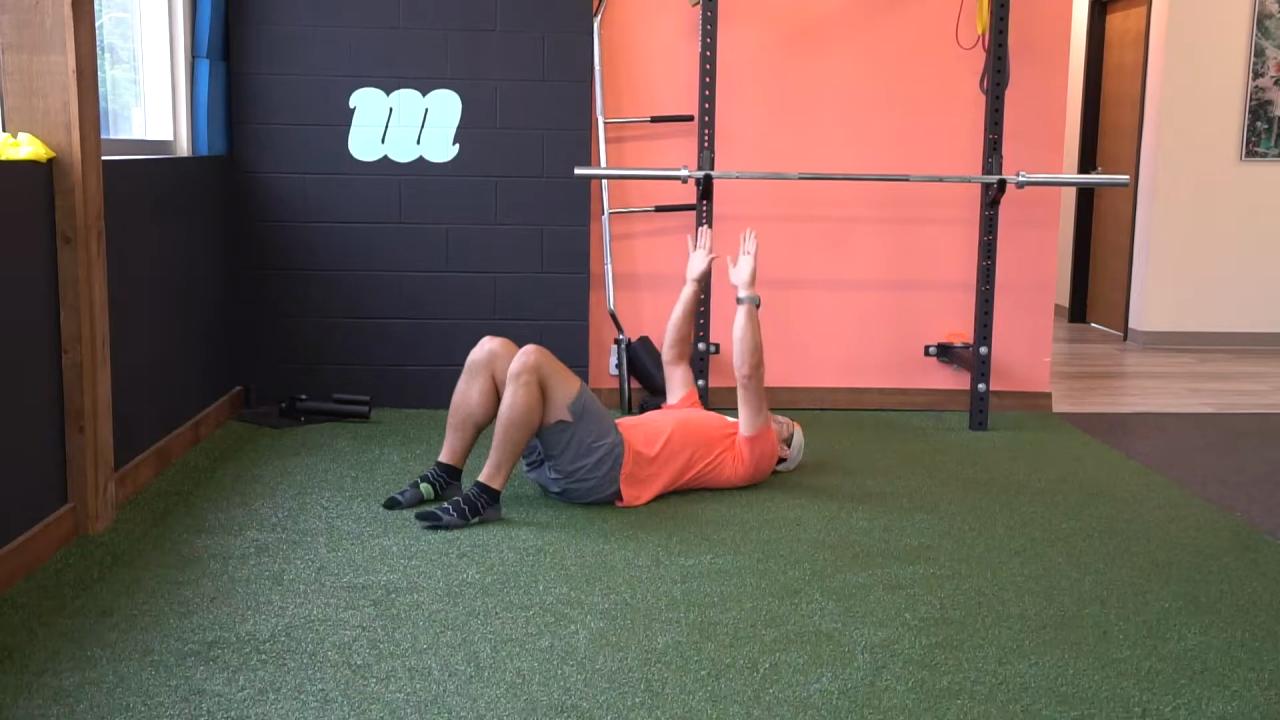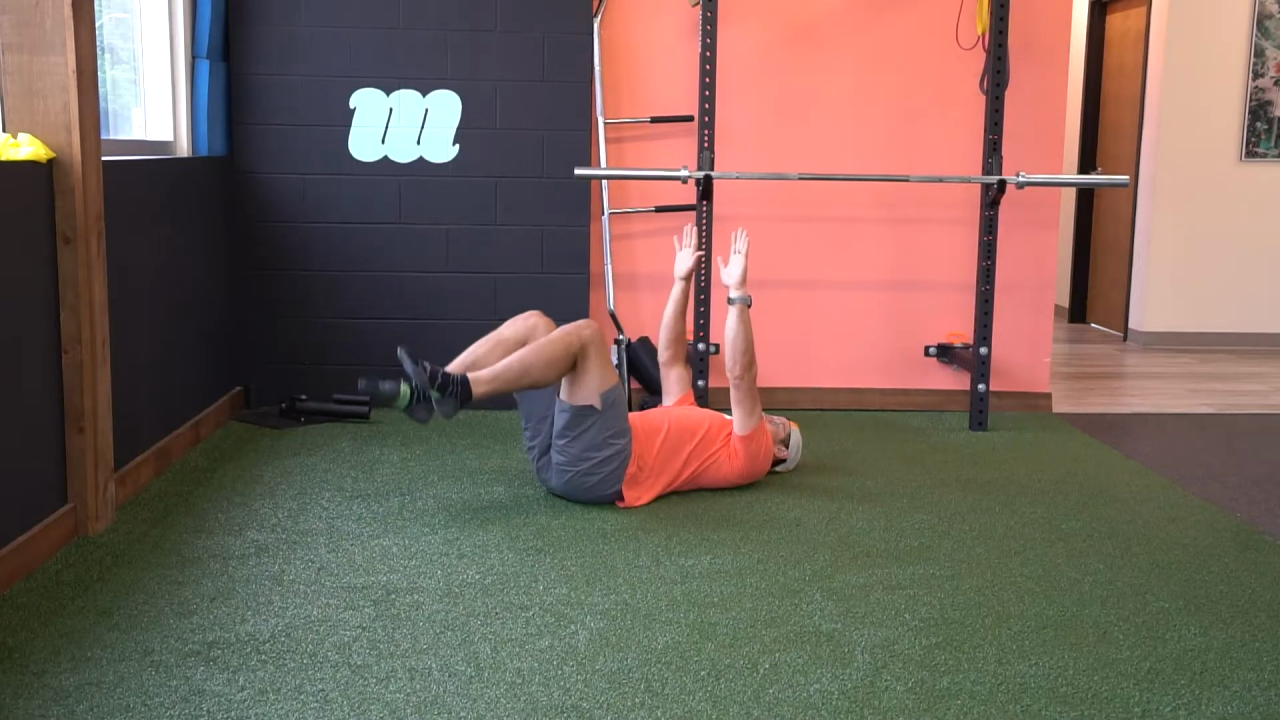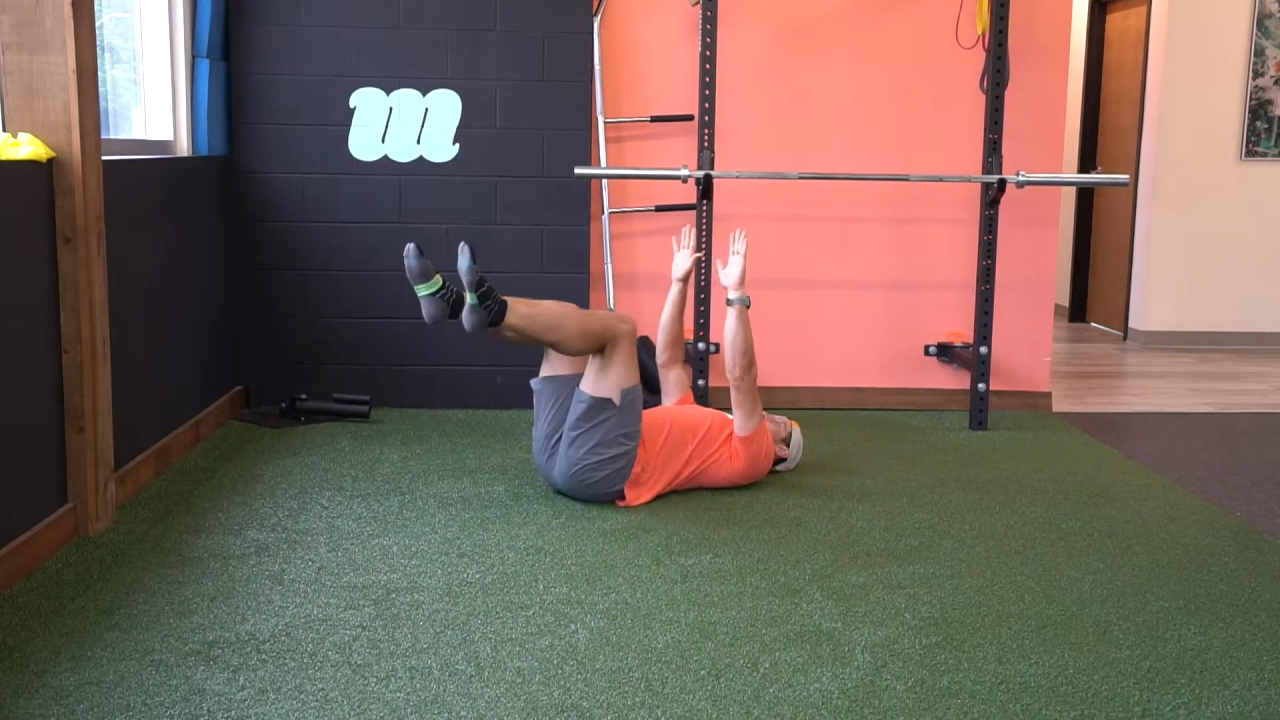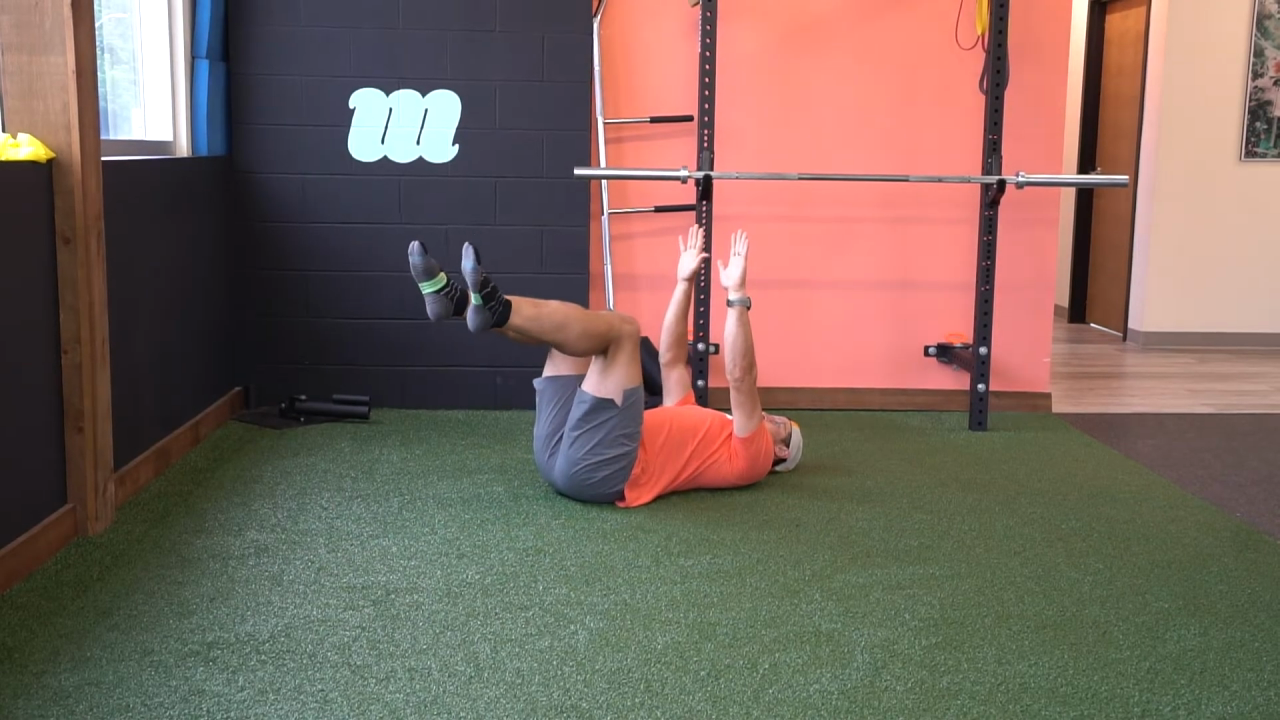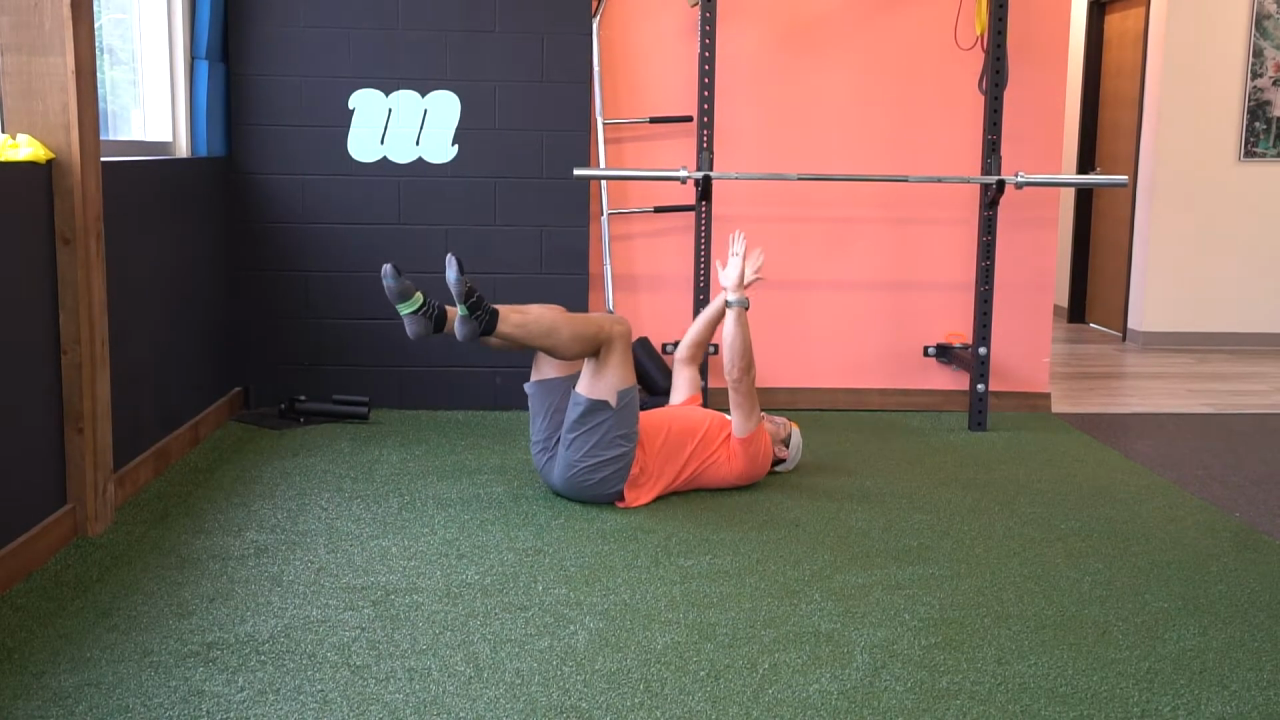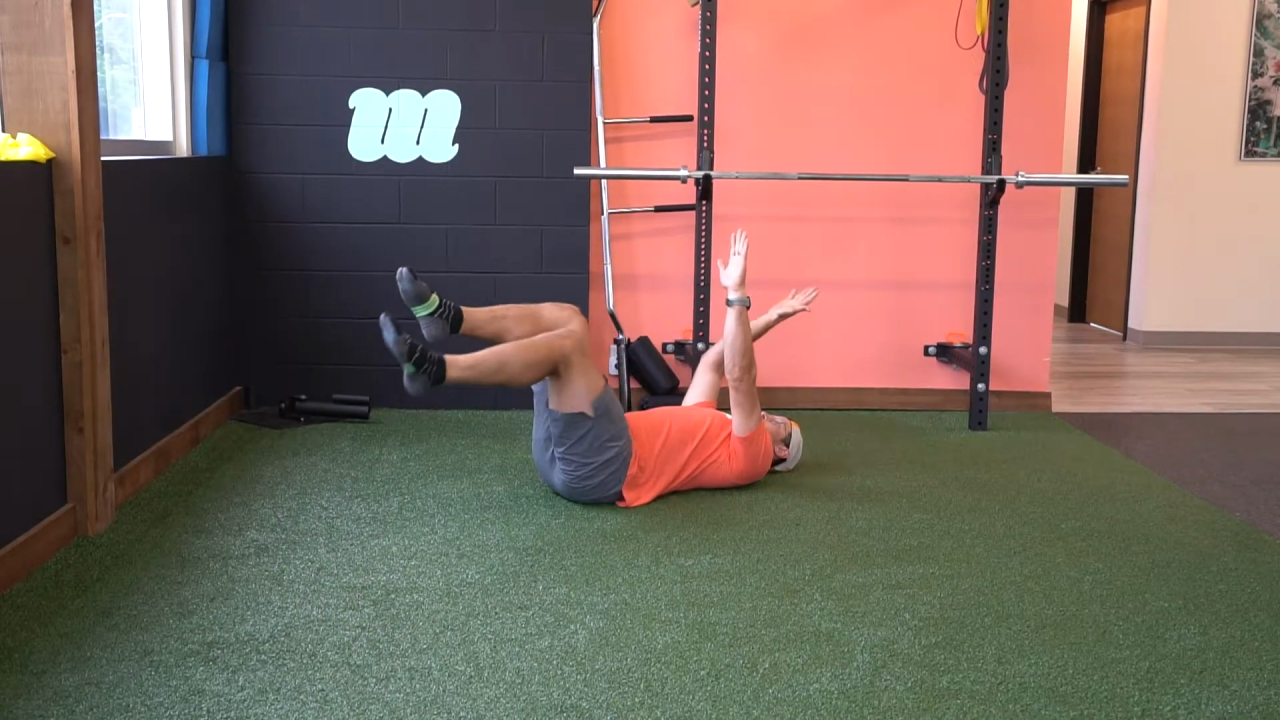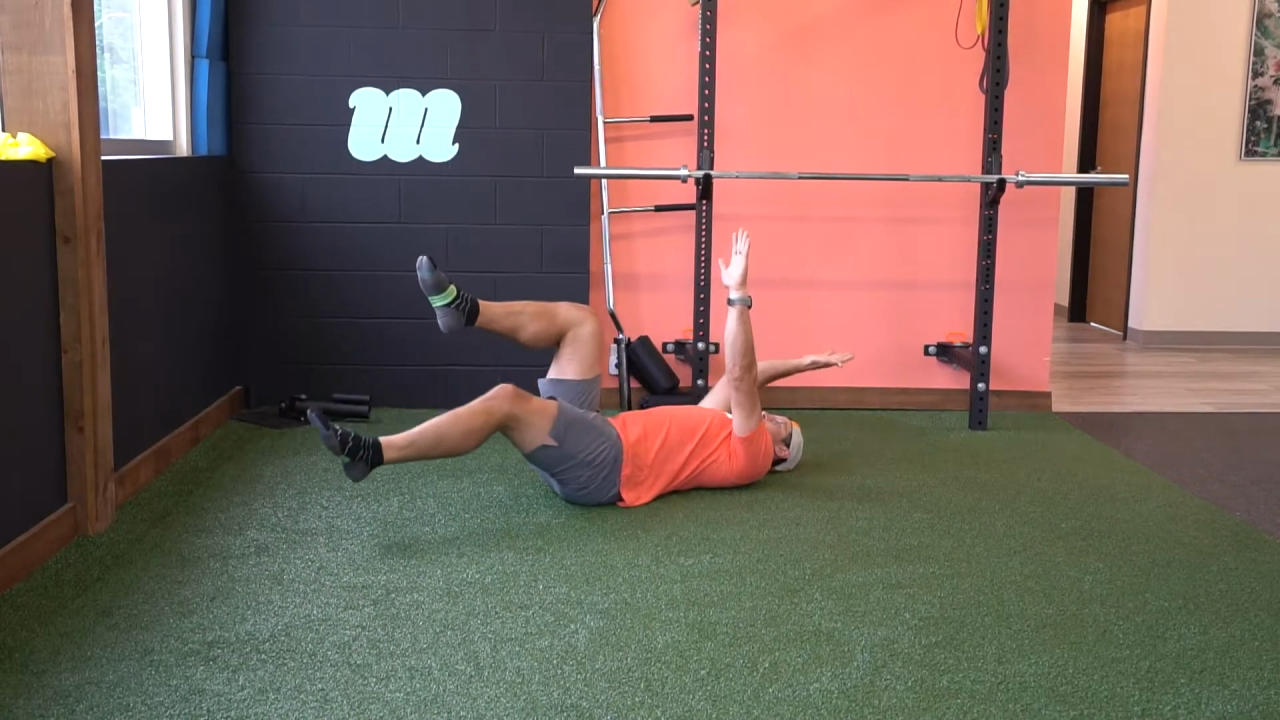
dt=0.5s
person 1, frame 1
left shoulder: (750, 456)
right shoulder: (703, 426)
left elbow: (748, 377)
right elbow: (673, 357)
left wrist: (746, 295)
right wrist: (693, 283)
left hip: (603, 468)
right hip: (561, 459)
left knee: (531, 360)
right knee: (491, 352)
left ankle: (486, 492)
right ankle: (444, 476)
person 1, frame 2
left shoulder: (749, 456)
right shoulder: (699, 425)
left elbow: (741, 375)
right elbow: (671, 356)
left wrist: (737, 293)
right wrist: (682, 281)
left hip: (601, 467)
right hip: (560, 454)
left knee: (584, 332)
right knee: (532, 323)
left ankle: (456, 392)
right ankle: (422, 394)
person 1, frame 3
left shoulder: (750, 455)
right shoulder: (699, 424)
left elbow: (741, 377)
right elbow: (668, 358)
left wrist: (737, 294)
right wrist: (680, 283)
left hip: (601, 466)
right hip: (561, 450)
left knee: (617, 327)
right knee: (563, 315)
left ankle: (491, 310)
right ankle: (451, 302)
person 1, frame 4
left shoulder: (750, 456)
right shoulder: (700, 424)
left elbow: (741, 379)
right elbow: (671, 358)
left wrist: (737, 295)
right wrist: (685, 282)
left hip: (599, 465)
right hip: (562, 448)
left knee: (622, 328)
right knee: (566, 318)
left ankle: (496, 310)
right ankle: (454, 299)
person 1, frame 5
left shoulder: (749, 456)
right shoulder: (703, 427)
left elbow: (739, 379)
right elbow: (685, 356)
left wrist: (736, 295)
right wrist: (726, 297)
left hip: (600, 467)
right hip: (560, 451)
left knee: (612, 328)
right knee: (550, 318)
left ankle: (484, 320)
right ankle: (432, 316)
person 1, frame 6
left shoulder: (749, 454)
right shoulder: (707, 426)
left elbow: (740, 378)
right elbow: (713, 362)
left wrist: (737, 296)
right wrist: (772, 316)
left hip: (600, 467)
right hip: (563, 453)
left knee: (565, 343)
right knee: (563, 318)
left ankle: (434, 367)
right ankle: (445, 317)
person 1, frame 7
left shoulder: (748, 455)
right shoulder: (720, 429)
left elbow: (742, 377)
right elbow: (737, 378)
left wrist: (738, 294)
right wrist: (804, 362)
left hip: (602, 466)
right hip: (586, 437)
left knee: (505, 399)
right knee: (580, 319)
left ankle: (371, 452)
right ankle: (463, 309)
